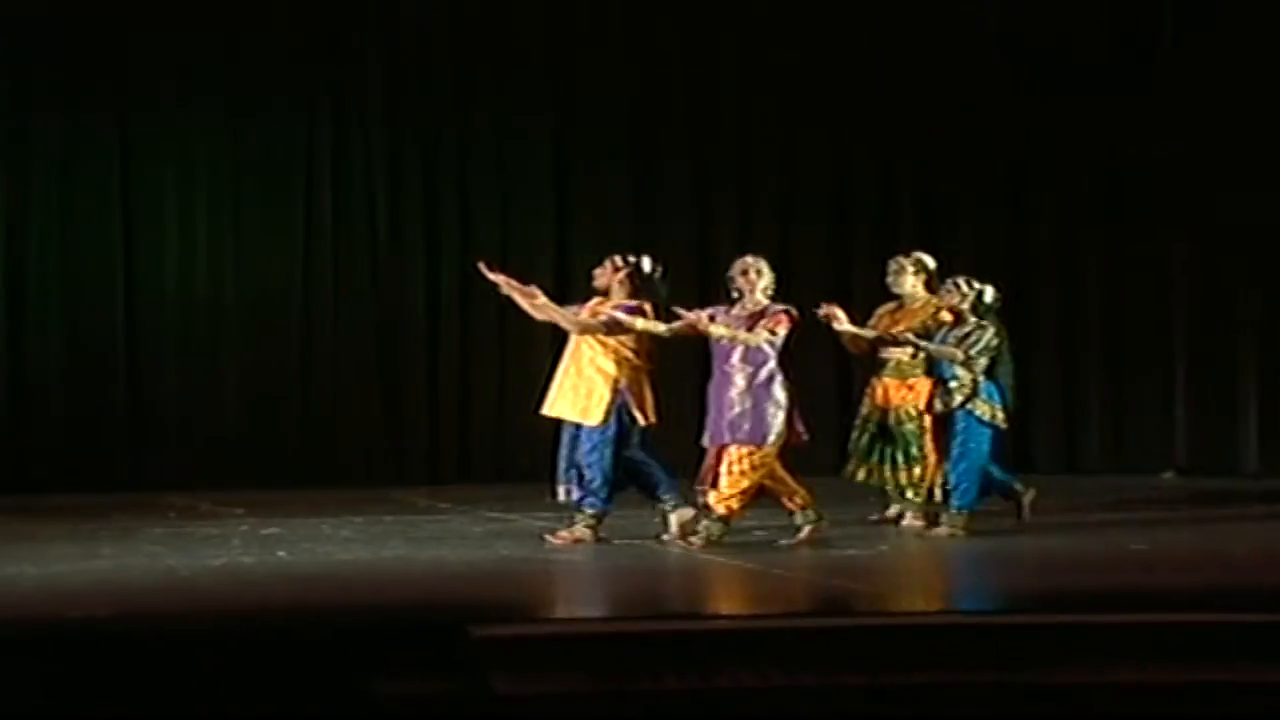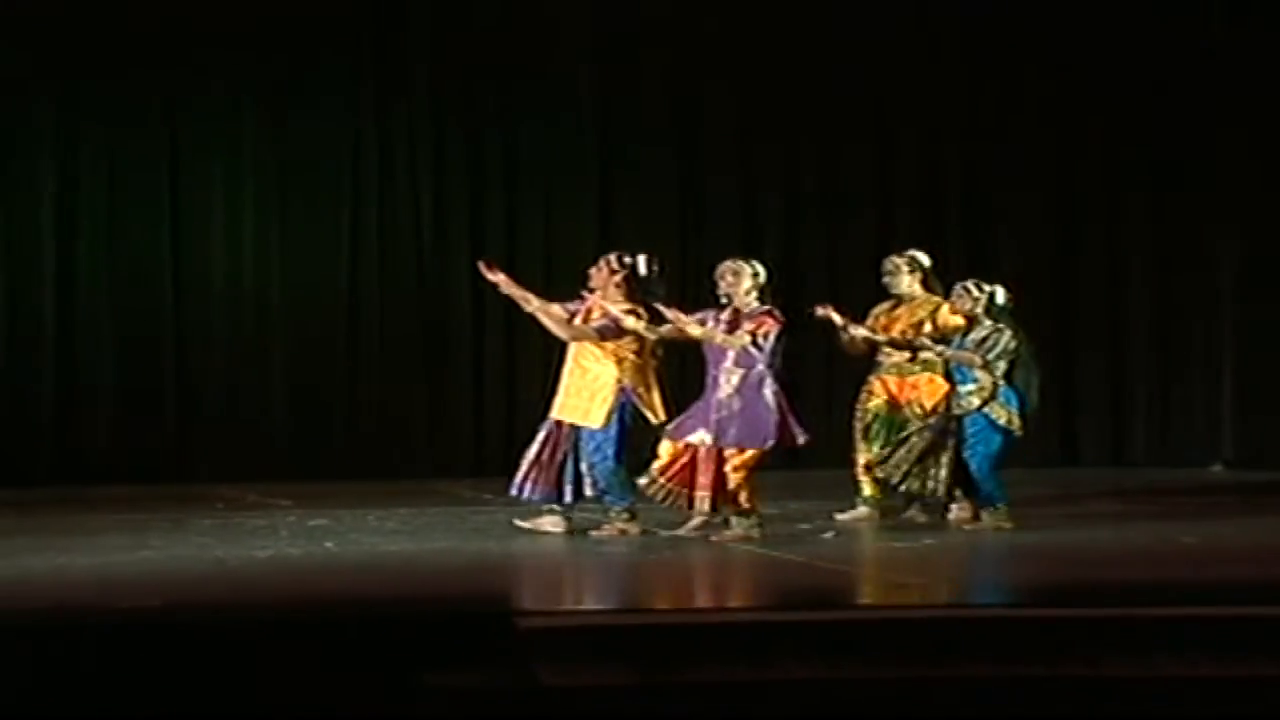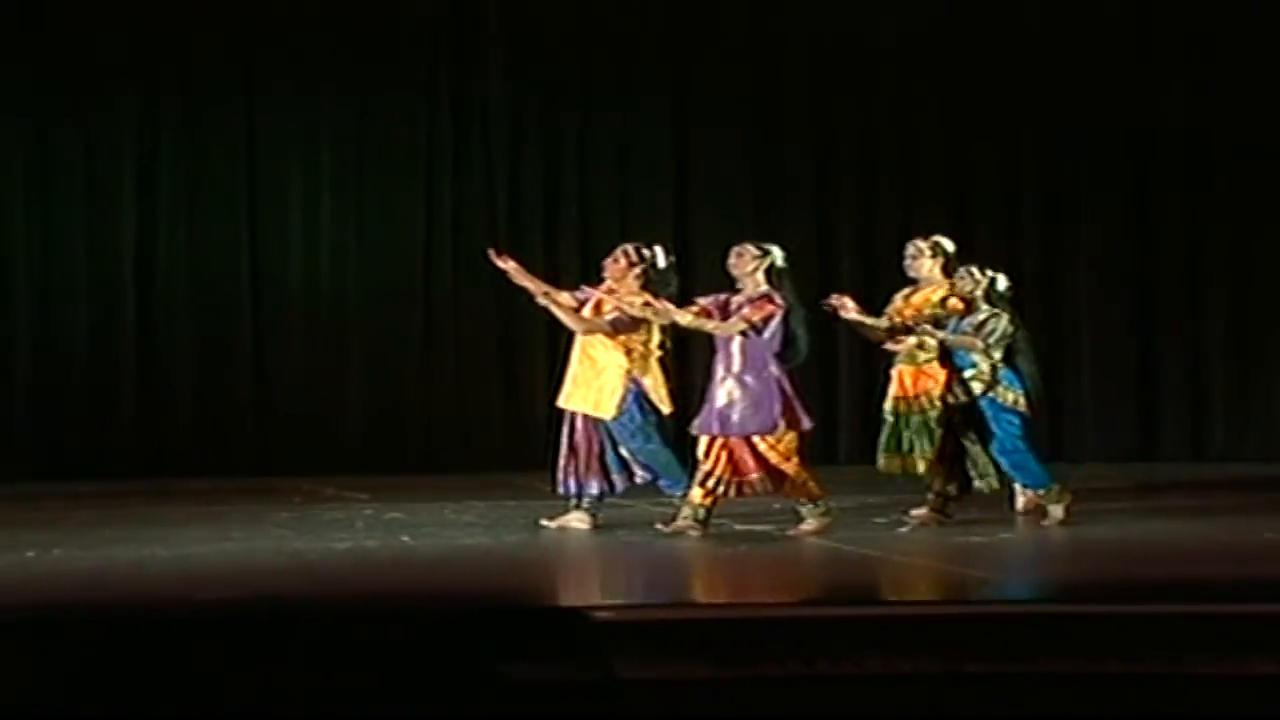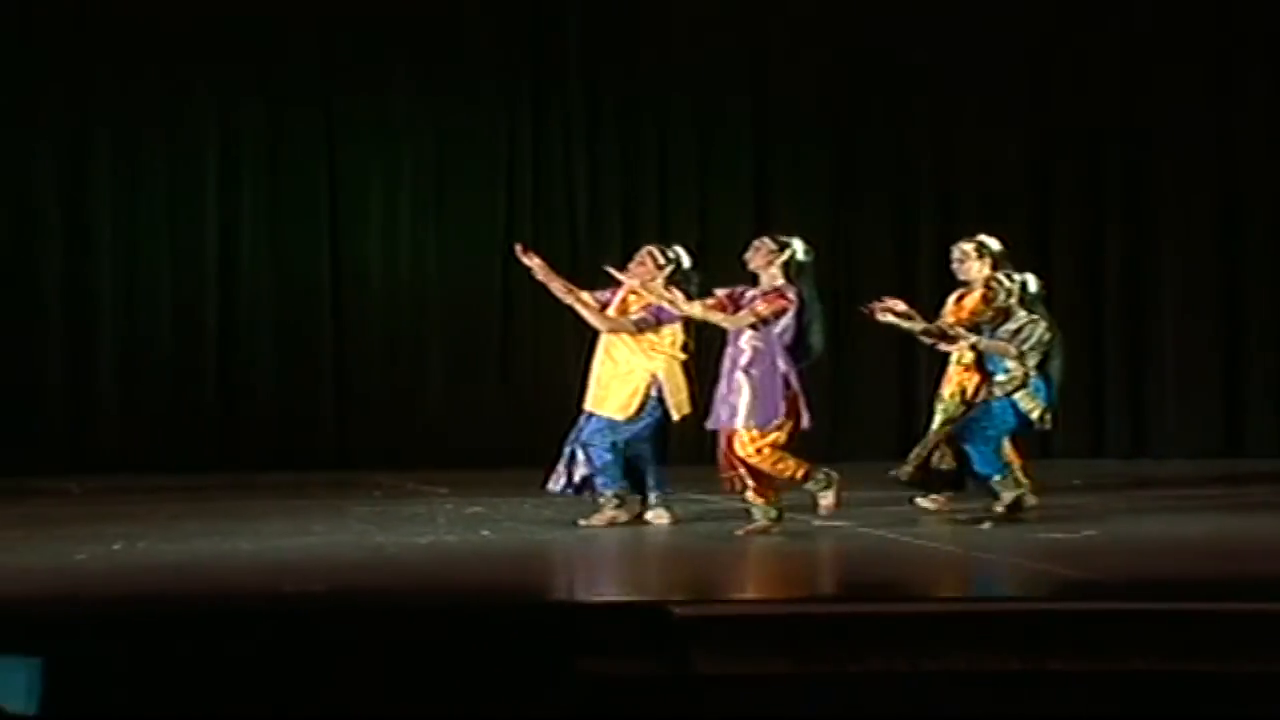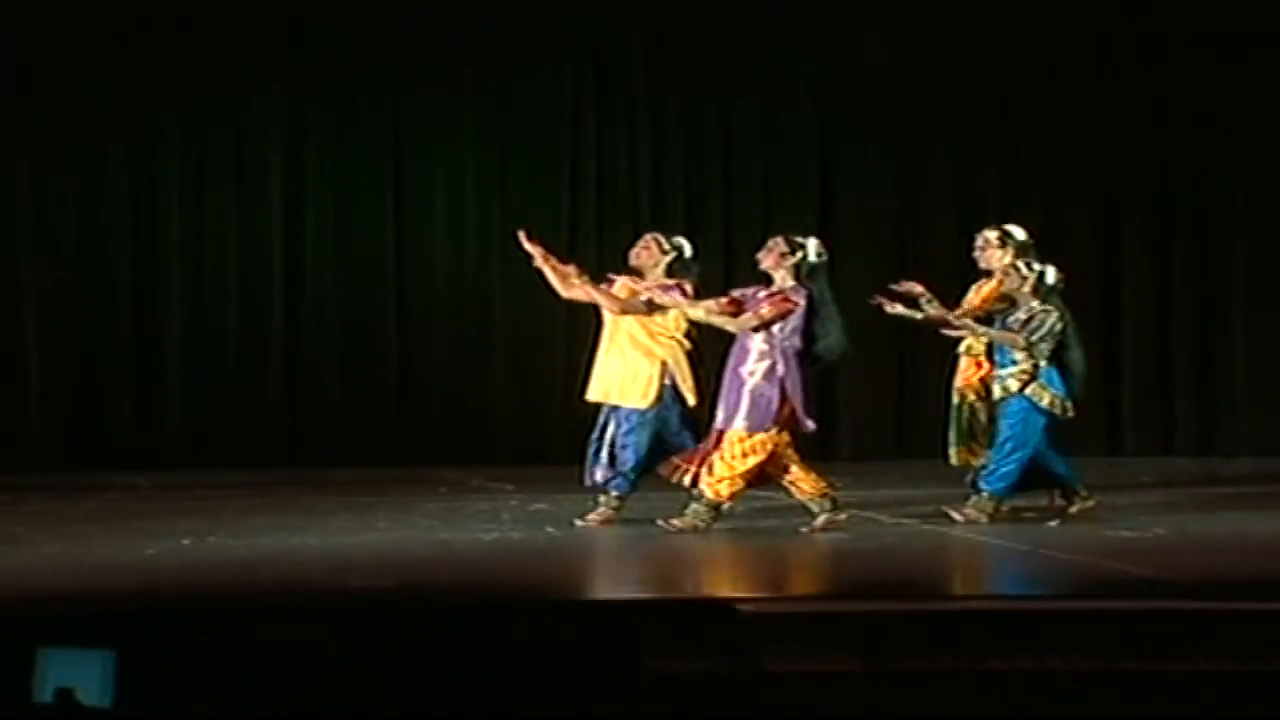
dt=0.5s
person 1, frame 1
left shoulder: (780, 314)
right shoulder: (721, 314)
left elbow: (754, 339)
right elbow: (673, 328)
left wrist: (712, 329)
right wrist: (641, 323)
left hip: (761, 400)
right hip: (728, 402)
left knee: (740, 465)
right knee: (760, 469)
left ankle: (715, 526)
right ankle: (806, 516)
person 1, frame 2
left shoulder: (767, 317)
right shoulder: (712, 318)
left elbow: (735, 341)
right elbow: (664, 332)
left wrist: (694, 330)
right wrist: (634, 324)
left hip: (751, 401)
right hip: (717, 400)
left knee: (734, 465)
right knee: (677, 449)
left ankle: (748, 522)
right ankle: (706, 510)
person 1, frame 3
left shoulder: (770, 300)
right shoulder: (725, 302)
left elbow: (726, 329)
right elbow: (682, 315)
left wrist: (683, 318)
right wrist: (638, 310)
left hip: (759, 389)
right hip: (728, 389)
left knee: (778, 456)
right knee: (713, 453)
left ankle: (818, 511)
right ankle: (693, 518)
person 1, frame 4
left shoulder: (785, 294)
right shoulder: (745, 295)
left elbow: (737, 322)
right elbow: (700, 307)
left wrist: (691, 309)
right wrist: (652, 295)
left hip: (768, 382)
right hip: (741, 383)
left knee: (753, 445)
right knee: (738, 445)
left ankle: (820, 481)
right ankle: (766, 514)
person 1, frame 5
left shoulder: (794, 296)
right shoulder: (757, 294)
left elbow: (739, 325)
right elbow: (709, 307)
left wrist: (694, 311)
right wrist: (671, 300)
left hip: (767, 384)
right hip: (750, 383)
left knee: (739, 449)
right knee: (776, 454)
left ankle: (702, 513)
right ankle: (825, 505)
person 2, frame 1
left shoulder: (630, 310)
right shoulder: (596, 307)
left elbow: (580, 327)
right elbow: (543, 315)
left wrist: (542, 301)
right wrist: (507, 285)
left hip: (610, 396)
right hip: (590, 398)
left knee: (594, 456)
right knee: (625, 459)
left ankle: (586, 524)
right ankle: (676, 508)
person 2, frame 2
left shoulder: (624, 315)
right shoulder: (593, 303)
left elbow: (570, 333)
right elbow: (551, 311)
left wrist: (535, 308)
right wrist: (506, 284)
left hip: (609, 397)
right hip: (585, 395)
left knee: (600, 457)
right knee: (559, 450)
left ankle: (625, 516)
right ankle: (556, 513)
person 2, frame 3
left shoulder: (638, 307)
right shoulder: (603, 293)
left elbow: (585, 326)
right elbow: (561, 297)
left wrist: (546, 300)
right wrist: (516, 271)
left hip: (623, 389)
right hip: (595, 387)
left knee: (643, 446)
right knee: (588, 448)
right ankle: (584, 510)
person 2, frame 4
left shoulder: (664, 308)
right shoulder: (624, 294)
left elbow: (609, 325)
right elbow: (581, 298)
left wrist: (572, 297)
right wrist: (541, 269)
left hip: (645, 388)
right hip: (623, 386)
left knee: (598, 438)
right knee: (636, 446)
left ankle: (616, 504)
right ankle: (657, 506)
person 2, frame 5
left shoulder: (670, 291)
right shoulder: (622, 285)
left elbow: (620, 307)
right elbow: (569, 292)
left wrist: (583, 280)
right wrist: (540, 258)
left hip: (652, 378)
right hip: (623, 377)
left knee: (630, 440)
right knee: (673, 442)
left ankle: (611, 504)
person 3, frame 1
left shoulder: (940, 312)
right shoulder: (886, 313)
right elbow: (859, 348)
left wrist: (910, 352)
right wrist: (844, 324)
left hip: (920, 387)
right hip: (887, 386)
left knee: (915, 446)
right knee: (875, 443)
left ankle: (914, 509)
right ankle: (898, 503)
person 3, frame 2
left shoulder: (940, 309)
right shoulder: (882, 311)
right elbow: (858, 347)
left wrist: (911, 353)
right wrist: (839, 324)
left hip: (922, 386)
right hip: (882, 386)
right knee: (872, 441)
left ankle: (921, 502)
right ankle: (868, 503)
person 3, frame 3
left shoulder: (952, 295)
right shoulder: (904, 296)
right elbow: (880, 333)
left wrist: (915, 340)
right wrist: (855, 313)
left hip: (939, 375)
right hip: (906, 376)
left knee: (941, 437)
right knee: (914, 438)
left ankle: (938, 499)
right ankle: (937, 497)
person 3, frame 4
left shoulder: (1001, 294)
right shoulder: (958, 299)
right elbow: (936, 335)
right wrist: (906, 316)
left hip: (988, 374)
right hip: (961, 374)
left knee: (969, 431)
right knee: (966, 431)
person 3, frame 5
right shoulder: (981, 286)
right elbow: (952, 323)
right wrist: (924, 297)
left hip: (996, 365)
right hip: (973, 365)
left knee: (990, 429)
right knee: (970, 428)
person 4, frame 1
left shoulder: (985, 331)
right shoulder: (947, 330)
left elbow: (959, 355)
left wrist: (920, 344)
left hip: (976, 404)
right hip: (954, 403)
left knee: (966, 460)
right knee: (976, 461)
left ankle: (956, 519)
right ankle: (1017, 493)
person 4, frame 2
left shoulder: (1002, 334)
right shoulder: (964, 334)
left elbow: (977, 359)
left wrist: (940, 350)
left hip: (990, 407)
right hip: (967, 405)
left knee: (977, 461)
left ankle: (997, 515)
person 4, frame 3
left shoulder: (998, 318)
right shoulder: (959, 319)
left elbow: (978, 344)
left wrist: (938, 336)
left hip: (997, 392)
right hip: (972, 393)
left knee: (1009, 447)
left ankle: (1053, 496)
person 4, frame 4
left shoulder: (1036, 326)
right shoulder: (991, 324)
left elbow: (1014, 350)
right elbow: (938, 333)
left wrist: (972, 339)
right wrist: (907, 317)
left hip: (1019, 397)
right hip: (993, 396)
left knee: (969, 434)
left ankle: (1010, 490)
right ankle: (1015, 502)
person 4, frame 5
left shoulder: (1048, 315)
right shoulder: (1007, 313)
left elbow: (1021, 341)
right elbow: (962, 323)
left wrist: (978, 330)
left hip: (1031, 393)
right hip: (1011, 391)
left knee: (1010, 448)
right knee: (1035, 449)
left ankle: (983, 504)
right ankle: (1078, 494)
